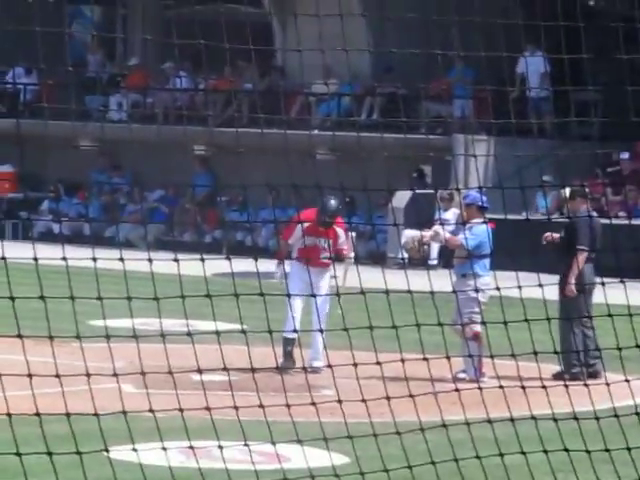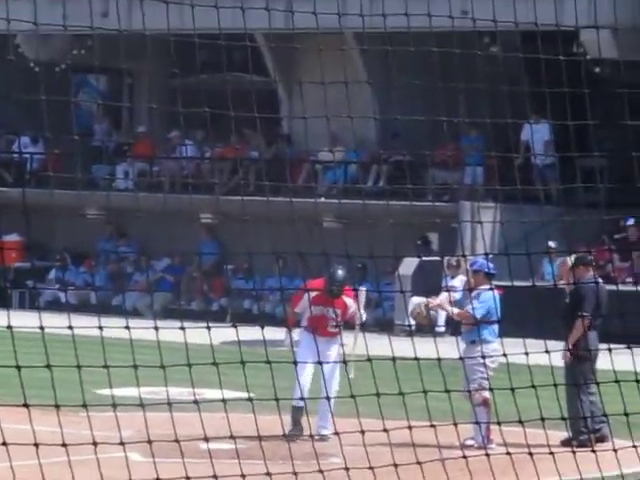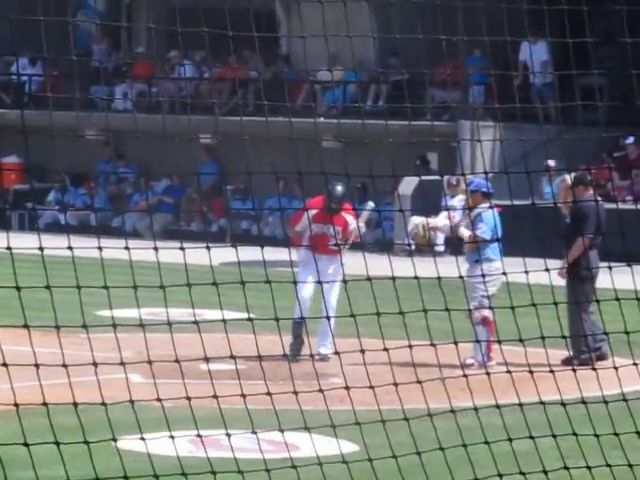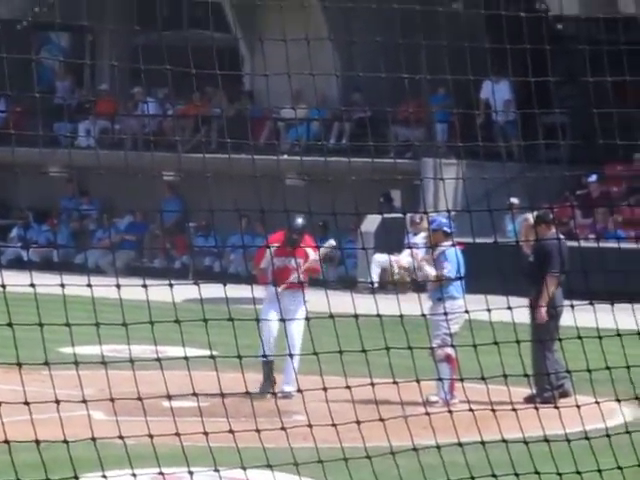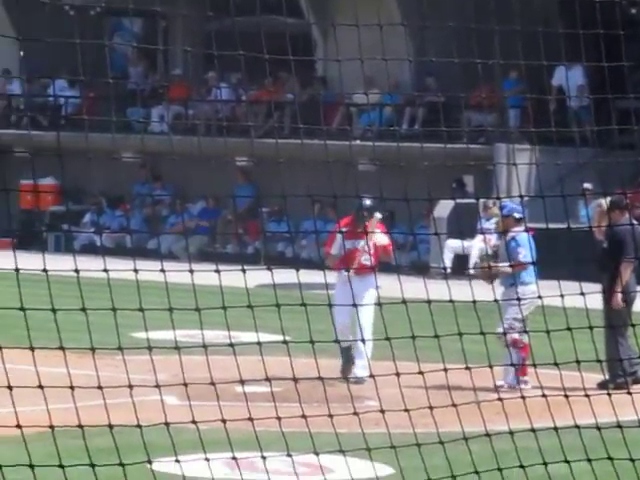
dt=0.3s
person 1, frame 1
left shoulder: (579, 220)
right shoulder: (592, 218)
left elbow: (581, 252)
left wrist: (570, 279)
right wrist: (556, 238)
left hip: (577, 277)
right hip: (586, 276)
left knee: (571, 322)
right knee: (585, 322)
left ankle: (574, 369)
right ankle: (593, 365)
person 1, frame 2
left shoulder: (585, 287)
right shoulder: (598, 285)
left elbow: (583, 319)
right elbow: (573, 293)
left wrist: (568, 344)
left hip: (581, 343)
right hip: (590, 341)
left knee: (577, 389)
right knee: (588, 388)
left ankle: (582, 436)
right ankle: (599, 430)
person 1, frame 3
left shoulder: (587, 206)
right shoulder: (595, 204)
left elbow: (583, 239)
right elbow: (567, 210)
left wrist: (566, 263)
left hip: (581, 263)
right hip: (588, 262)
left knee: (578, 308)
right knee: (584, 308)
left ankle: (583, 354)
right ankle: (599, 348)
person 1, frame 4
left shoulder: (551, 245)
right shoulder: (550, 242)
left elbow: (552, 277)
right elbow: (529, 249)
left wrist: (542, 305)
left hip: (547, 301)
right hip: (548, 300)
left knee: (542, 346)
right knee: (546, 345)
left ankle: (546, 392)
right ankle: (561, 385)
person 1, frame 5
right shoulder: (618, 229)
right elbow: (601, 234)
left wrist: (617, 291)
left hip: (620, 288)
right hip: (615, 286)
left knee: (615, 332)
right knee: (618, 331)
left ankle: (619, 378)
person 2, frame 1
left shoulder: (479, 229)
right shoulder: (471, 227)
left elbow: (456, 243)
right elbow: (452, 240)
left wrist: (440, 233)
right wrist: (431, 235)
left hip: (475, 282)
right hip: (466, 281)
left knee: (471, 325)
right knee: (461, 324)
left ankle: (476, 371)
right ankle: (471, 368)
person 2, frame 2
left shoulder: (487, 295)
right shoulder: (477, 294)
left elbow: (467, 316)
right elbow: (457, 308)
left wrist: (446, 307)
right wrist: (436, 303)
left hip: (484, 348)
right hip: (474, 348)
left knee: (480, 391)
right knee: (473, 391)
left ankle: (483, 438)
right ankle: (480, 435)
person 2, frame 3
left shoulder: (486, 214)
right shoulder: (476, 214)
left elbow: (476, 240)
right elbow: (460, 228)
left wrist: (461, 229)
right wrist: (436, 224)
left hip: (485, 267)
right hip: (478, 267)
left knee: (480, 310)
right knee: (477, 310)
left ankle: (483, 357)
right ankle: (483, 354)
person 2, frame 4
left shoulder: (449, 252)
right shoulder: (439, 252)
left elbow: (445, 277)
right elbow: (435, 277)
left wrist: (425, 267)
left hip: (449, 305)
right hip: (441, 305)
left knee: (441, 348)
right knee: (445, 347)
left ankle: (445, 395)
right ankle: (447, 392)
person 2, frame 5
left shoulder: (520, 237)
right shoulder: (510, 238)
left elbow: (523, 264)
left wrist: (499, 267)
right wrist: (495, 268)
left hip: (521, 291)
right hip: (514, 290)
left knee: (508, 332)
right knee: (518, 333)
left ankle: (512, 379)
right ankle: (521, 377)
person 3, frame 1
left shoulder: (339, 227)
right shoulder: (303, 220)
left elbow: (342, 250)
right elbow: (285, 242)
left wrist: (347, 255)
right wrist: (280, 264)
left hip: (323, 272)
right hip: (300, 268)
left knee: (321, 316)
right knee: (294, 310)
left ankle: (316, 361)
right ankle: (287, 356)
person 3, frame 2
left shoulder: (348, 297)
right shoulder: (311, 289)
left elbow: (352, 317)
right elbow: (293, 310)
left hip: (332, 342)
right hip: (309, 337)
left knee: (330, 385)
right knee: (303, 380)
left ankle: (324, 429)
right ankle: (296, 425)
person 3, frame 3
left shoulder: (348, 214)
right shoulder: (311, 207)
left elbow: (352, 236)
right elbow: (295, 229)
left wrist: (357, 234)
left hip: (333, 260)
right hip: (310, 256)
left knee: (330, 304)
right knee: (303, 296)
left ankle: (325, 348)
right ankle: (297, 340)
person 3, frame 4
left shoulder: (309, 246)
right shoulder: (273, 242)
left elbow: (316, 274)
right elbow: (259, 268)
left wrist: (314, 265)
right wrist: (267, 285)
left hip: (297, 296)
right hip: (274, 293)
left knee: (294, 340)
right knee: (268, 333)
left ankle: (288, 386)
right ankle: (267, 378)
person 3, frame 5
left shoulder: (378, 228)
right shoulder: (342, 227)
left elbow: (388, 256)
right elbow: (330, 256)
left wrist: (380, 243)
right wrist: (341, 270)
left hip: (367, 280)
right hip: (345, 279)
left knee: (365, 324)
right knee: (341, 322)
left ankle: (361, 371)
right ankle: (347, 357)
